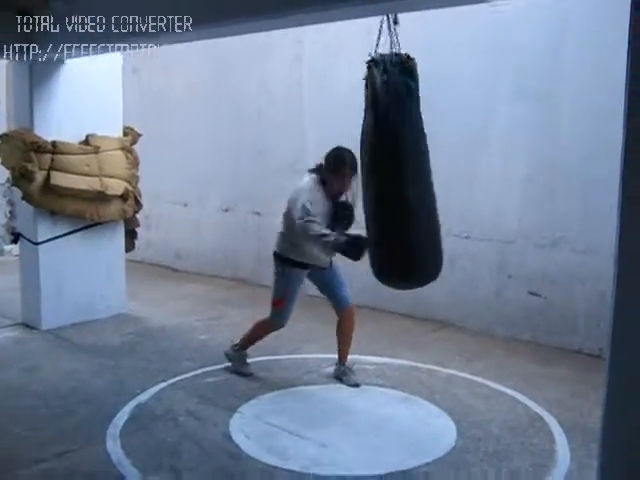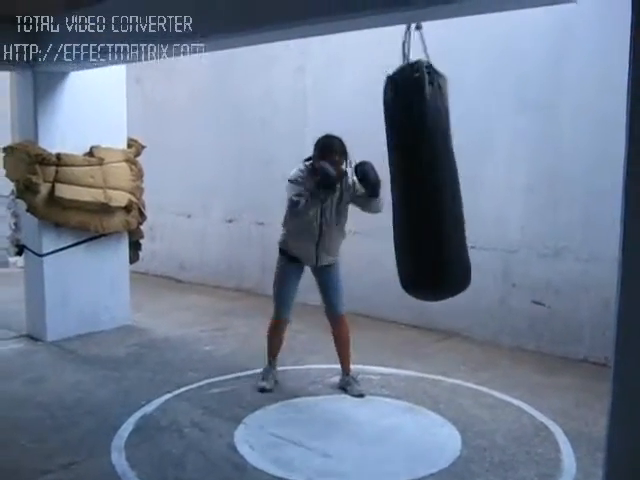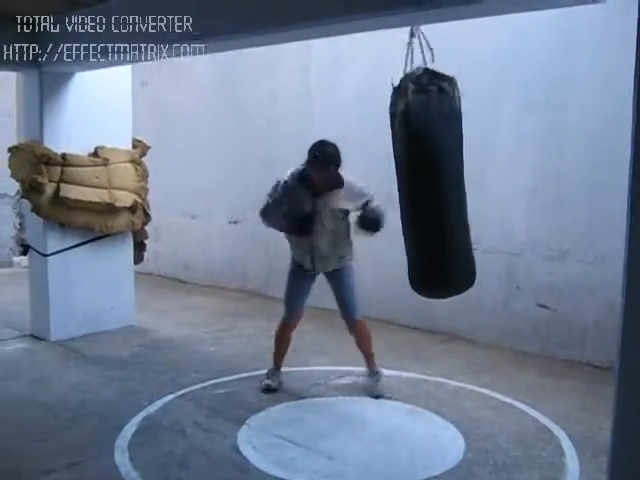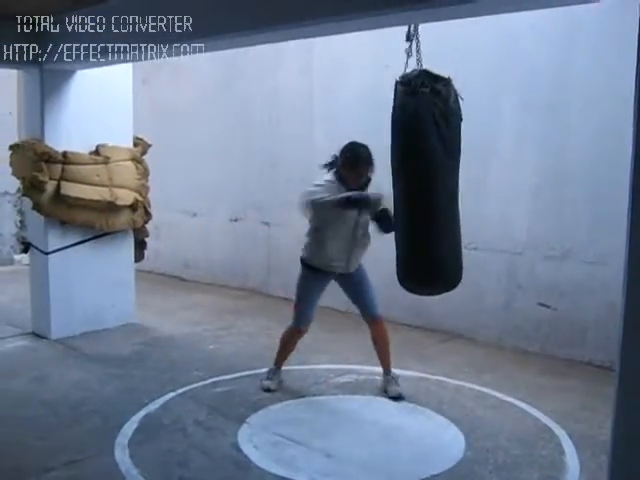
dt=0.3s
person 1, frame 1
left shoulder: (331, 192)
right shoulder: (308, 190)
left elbow: (329, 223)
right elbow: (307, 227)
right wrist: (340, 242)
left hip: (321, 260)
right hip: (293, 259)
left knee: (347, 311)
right knee: (278, 320)
left ankle: (342, 366)
right ankle: (237, 351)
person 1, frame 2
left shoulder: (347, 180)
right shoulder: (300, 177)
left elbow: (374, 207)
right elbow: (297, 212)
left wrist: (372, 187)
right wrist: (319, 190)
left hip: (328, 257)
right hip: (293, 253)
left knee: (338, 316)
right knee: (281, 315)
left ankle: (347, 375)
right ankle: (270, 368)
person 1, frame 3
left shoulder: (347, 188)
right shoulder: (291, 183)
left elbow: (368, 203)
right elbow: (267, 213)
left wrist: (373, 214)
right wrist: (290, 223)
left hip: (338, 261)
right hip: (303, 261)
left knee: (354, 321)
right knee: (290, 319)
left ankle: (373, 371)
right ankle: (275, 371)
person 1, frame 4
left shoulder: (361, 187)
right shoulder: (327, 185)
left elbow: (366, 213)
right elbow: (309, 203)
left wrist: (383, 217)
right wrist: (351, 199)
left hip: (350, 266)
right hip: (317, 266)
left knee: (376, 320)
right knee: (300, 326)
left ankle: (388, 376)
right ankle: (275, 370)
